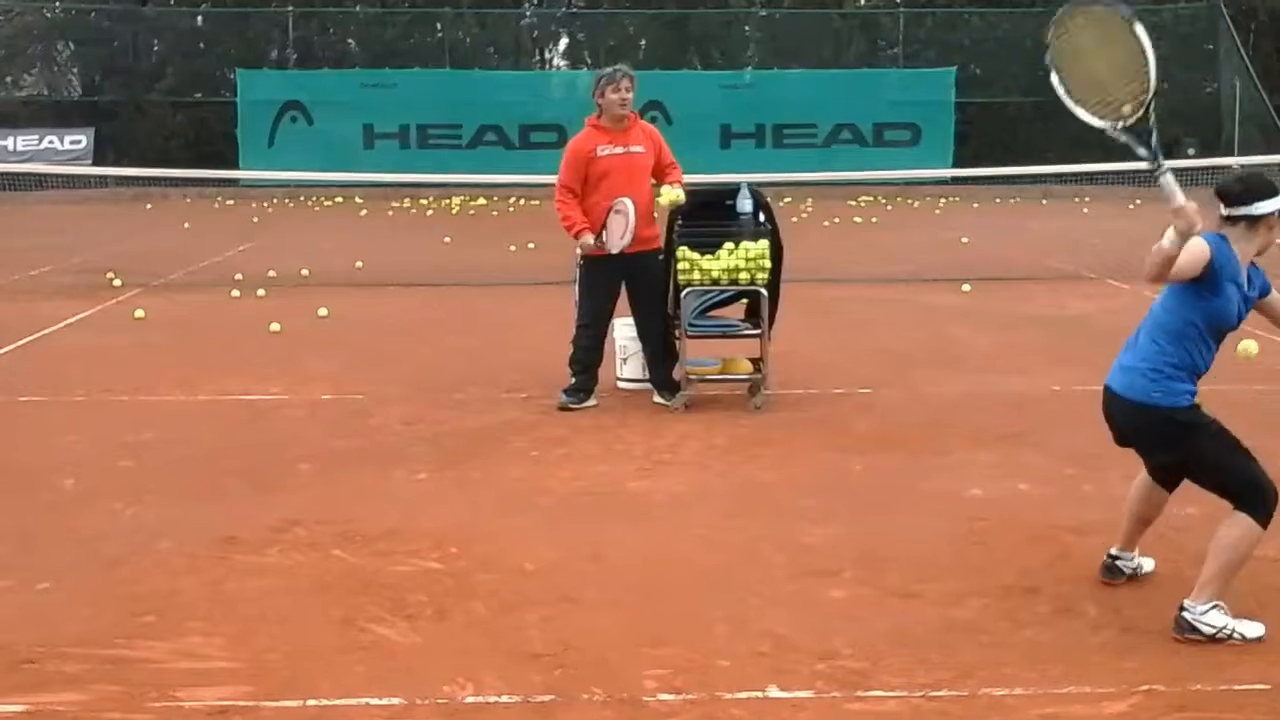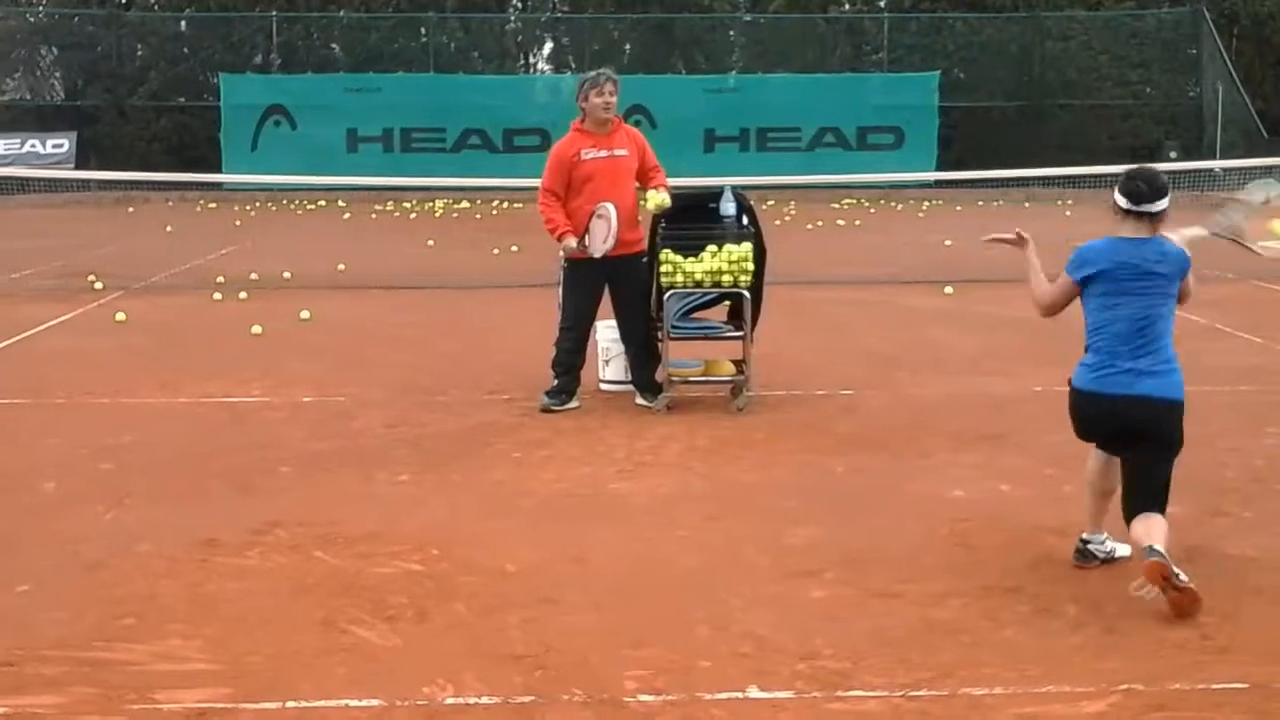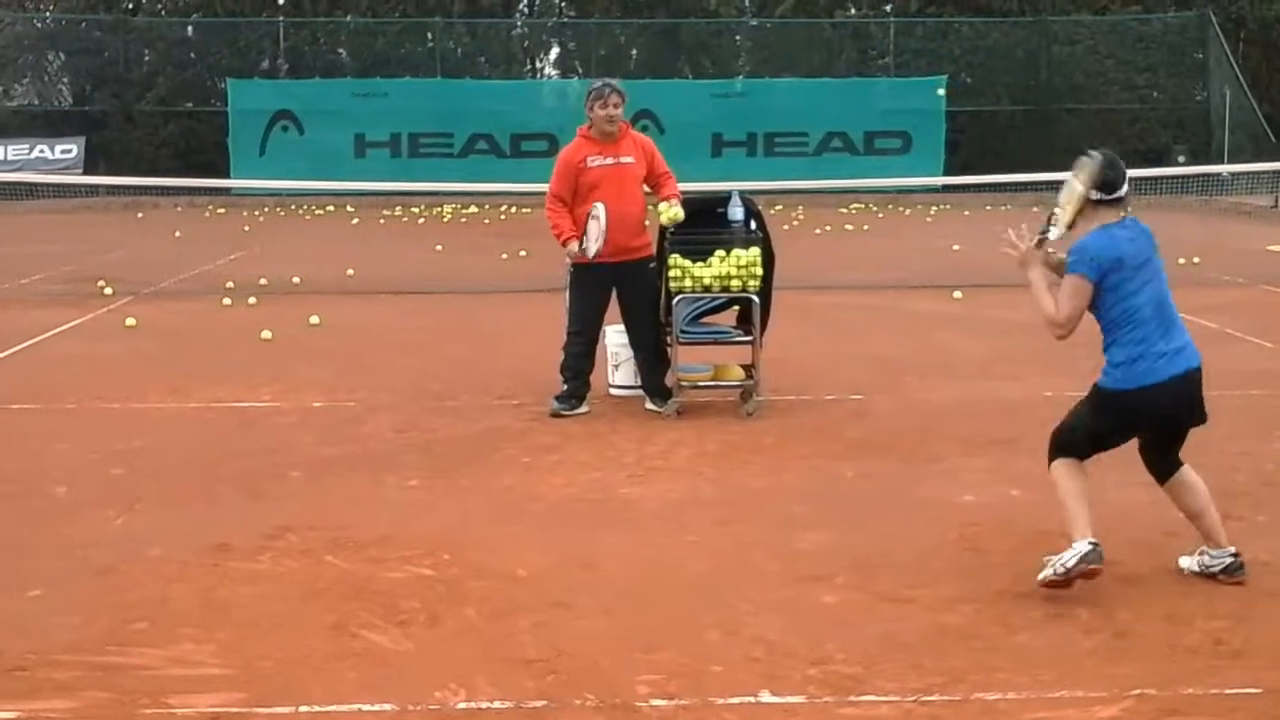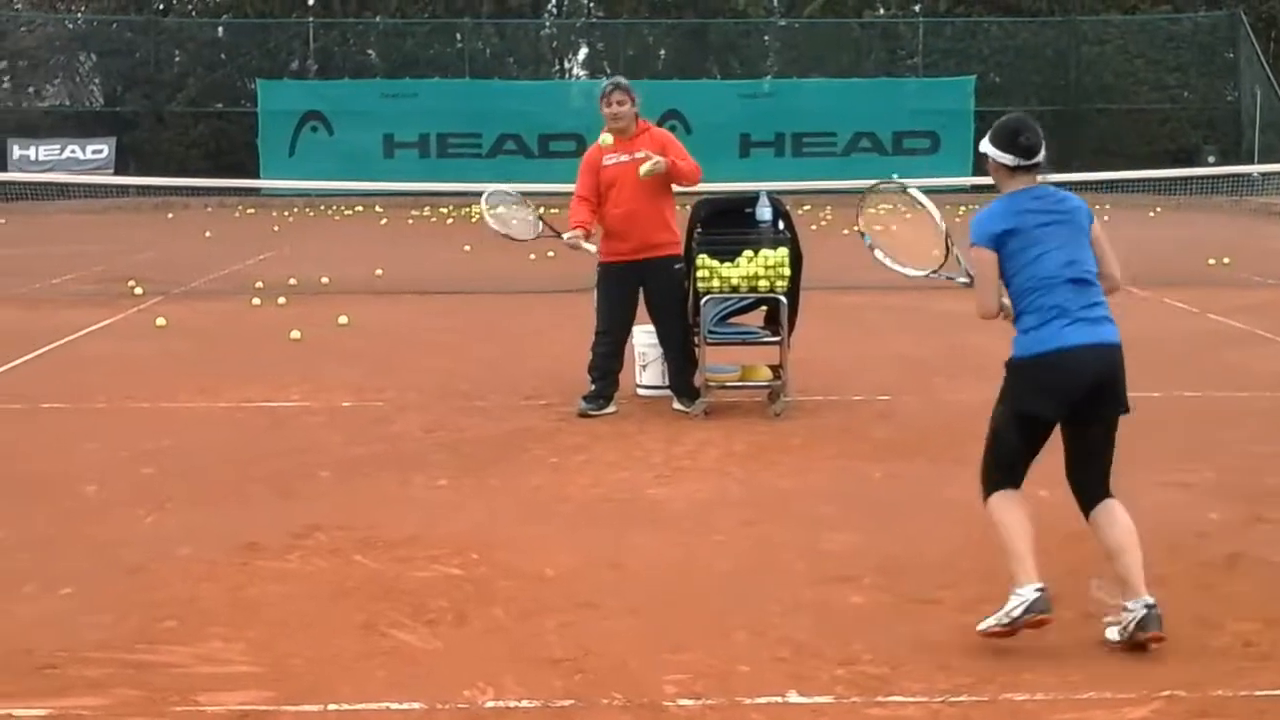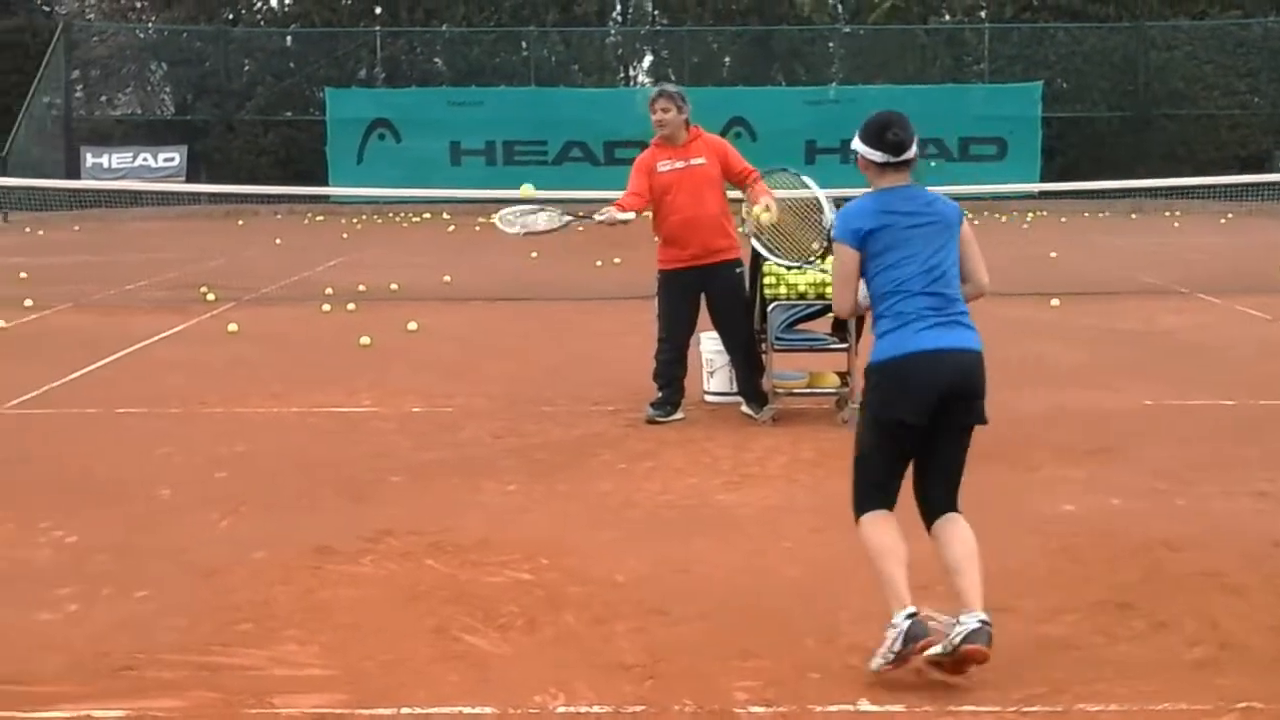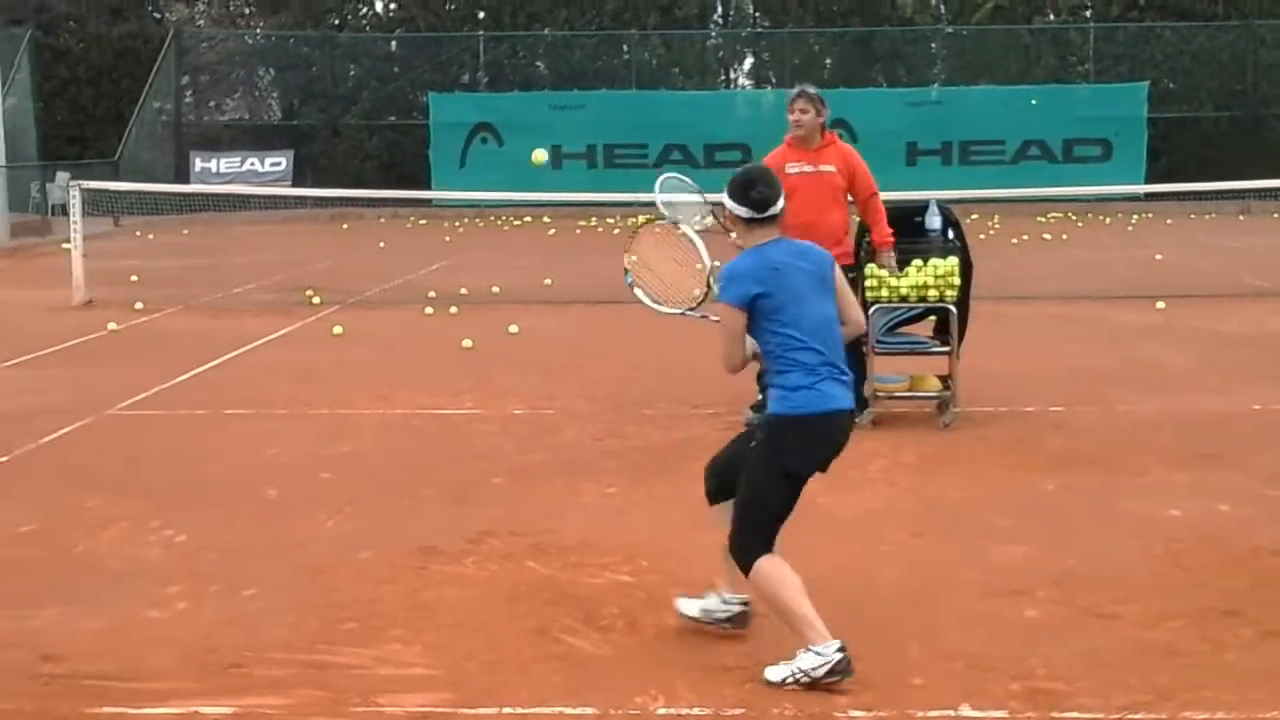
dt=0.4s
person 1, frame 1
right shoulder: (1209, 250)
right elbow: (1156, 270)
right wrist: (1179, 232)
left hip: (1126, 394)
right hip: (1157, 403)
left knee: (1169, 465)
left ankle: (1121, 557)
right ankle: (1200, 611)
person 1, frame 2
left shoulder: (1091, 255)
right shoulder: (1176, 256)
left elbow: (1047, 306)
left wrist: (1029, 250)
left hip: (1095, 395)
right hip: (1161, 402)
left knee: (1109, 440)
right knee: (1148, 508)
left ankle: (1093, 542)
right ankle: (1156, 553)
person 1, frame 3
left shoulder: (1087, 251)
right shoulder: (1139, 232)
left elbow: (1060, 326)
left wrist: (1032, 268)
right wrist: (1048, 259)
left hip: (1131, 387)
right hip: (1183, 376)
left knee: (1065, 450)
right knee: (1165, 459)
left ankle: (1082, 548)
right ankle: (1222, 554)
person 1, frame 4
left shoulder: (990, 220)
right shoulder: (1076, 207)
left elbow: (988, 309)
right elbow: (1112, 281)
left hip: (1044, 362)
right hip: (1104, 354)
left knee: (1001, 482)
right knee: (1095, 488)
left ankle: (1029, 590)
right ankle: (1140, 607)
person 1, frame 5
left shoulder: (855, 217)
right shoulder: (948, 210)
left elbow: (844, 306)
right elbow: (977, 285)
left hip: (902, 366)
right hip: (962, 359)
left knee: (873, 501)
right knee: (940, 505)
left ankle: (905, 618)
right ankle: (973, 623)
person 1, frame 6
left shoulder: (741, 271)
right shoulder: (818, 256)
left elbow: (732, 360)
right elbow: (855, 324)
left hip: (797, 417)
right hip: (835, 412)
left knee: (752, 544)
right knee: (720, 476)
left ankle: (823, 651)
right ankle: (731, 599)
person 2, frame 1
left shoulder: (649, 134)
right shoulder: (582, 143)
left elbow: (669, 169)
right elbow: (566, 194)
left wrist: (674, 187)
right wrist: (581, 231)
left hip: (646, 248)
right hip: (600, 251)
left knee: (656, 321)
right knee: (591, 323)
left ankle: (665, 385)
right ankle: (581, 388)
person 2, frame 2
left shoulder: (633, 138)
right shoulder: (566, 147)
left elbow: (652, 172)
right elbow: (549, 197)
left wrist: (659, 190)
right wrist: (564, 234)
left hip: (630, 251)
right hip: (583, 254)
left knee: (639, 324)
right knee: (574, 325)
left ankle: (647, 387)
right ankle: (564, 390)
person 2, frame 3
left shoulder: (641, 144)
right shoulder: (573, 153)
left elbow: (663, 178)
right elbow: (556, 203)
left wrist: (671, 200)
right wrist: (568, 239)
left hip: (637, 256)
right hip: (590, 259)
left knee: (647, 329)
right knee: (582, 331)
left ankle: (656, 391)
right ankle: (573, 394)
person 2, frame 4
left shoulder: (660, 139)
right shoulder: (595, 154)
left elbow: (693, 172)
right elbow: (584, 200)
left wrist: (668, 167)
right wrist: (578, 228)
left hip: (664, 253)
right hip: (615, 257)
left knee: (675, 327)
right knee: (610, 331)
left ankle: (685, 392)
right ankle: (601, 394)
person 2, frame 5
left shoulder: (714, 146)
right shoulder: (647, 160)
left elbow: (748, 175)
right elbow: (636, 197)
left wrist: (762, 195)
right wrist: (617, 210)
left hip: (722, 258)
right hip: (675, 264)
left knee: (739, 332)
right knee: (672, 338)
left ankle: (754, 397)
right ankle: (668, 401)
person 2, frame 6
left shoulder: (844, 154)
right shoulder: (776, 159)
left elbow: (869, 200)
left wrist: (883, 244)
left hip: (837, 264)
left ankle: (855, 401)
right ankle: (768, 402)
